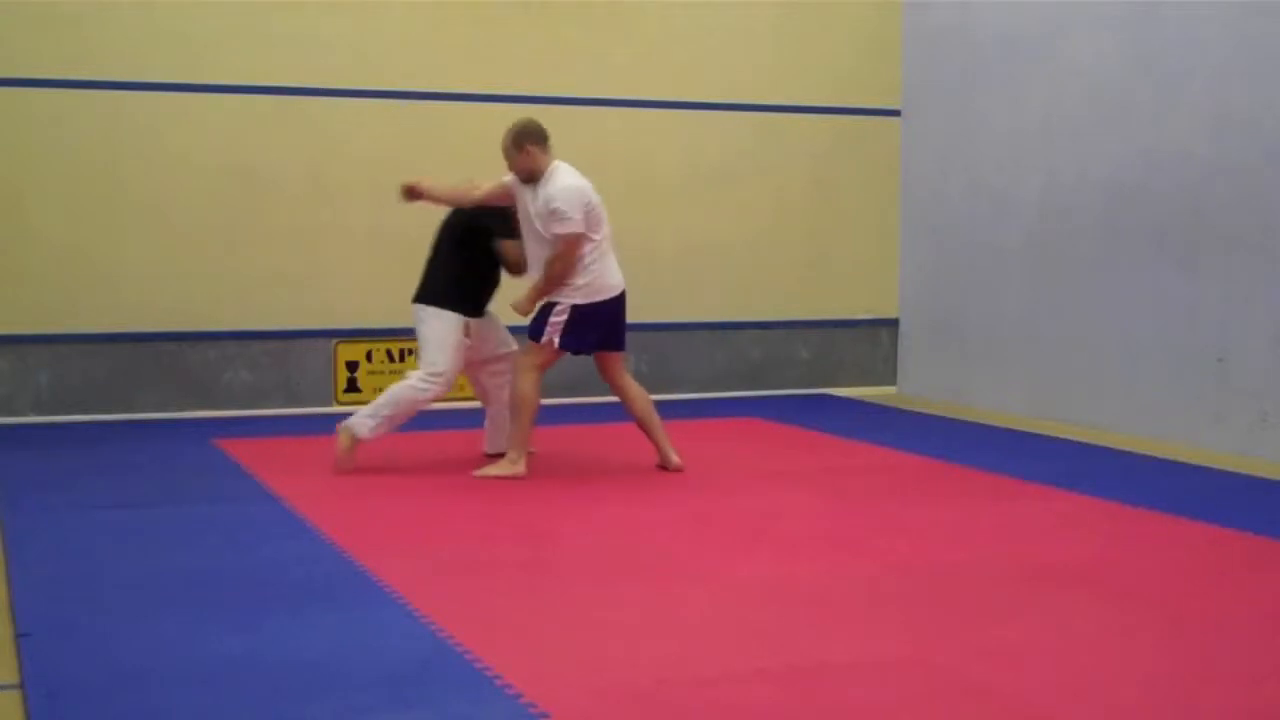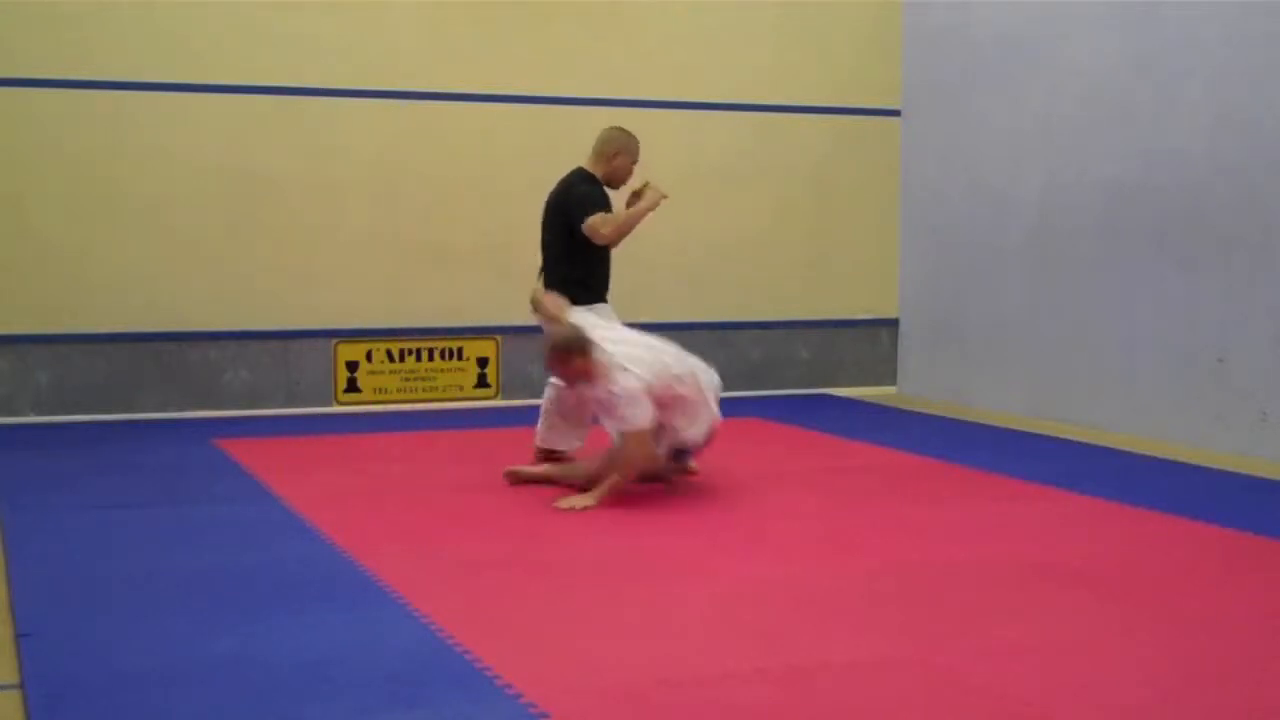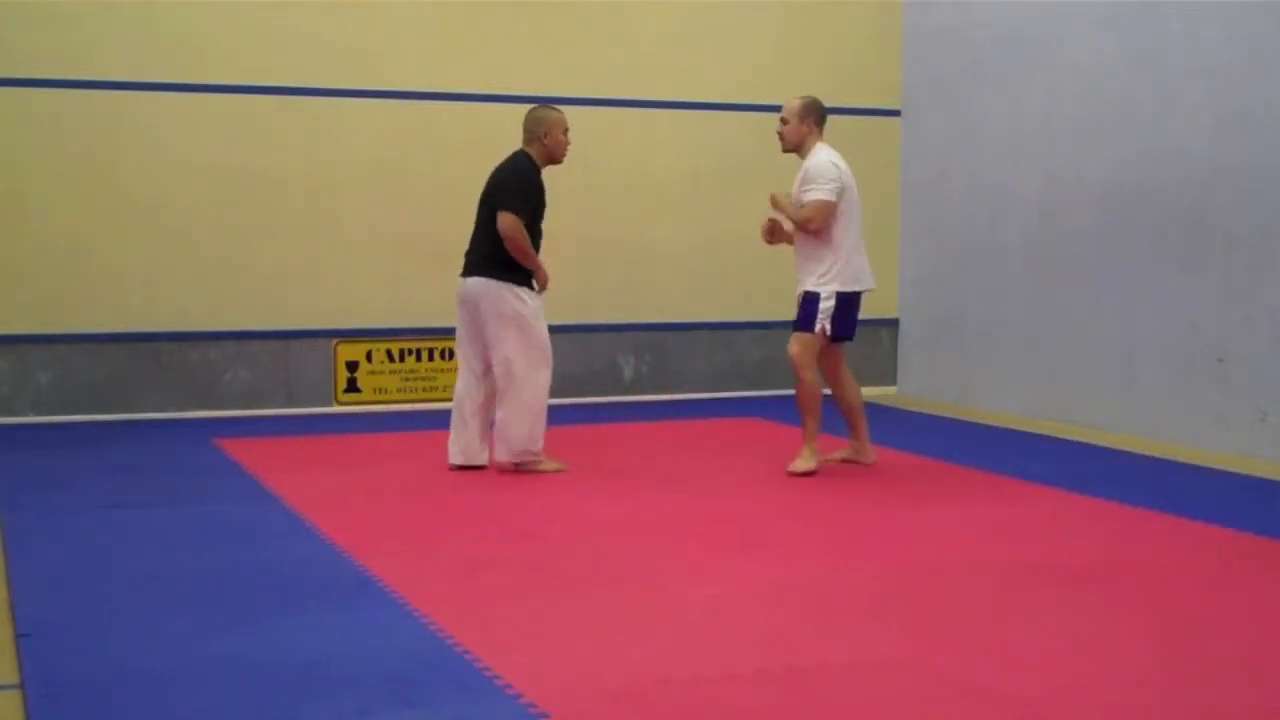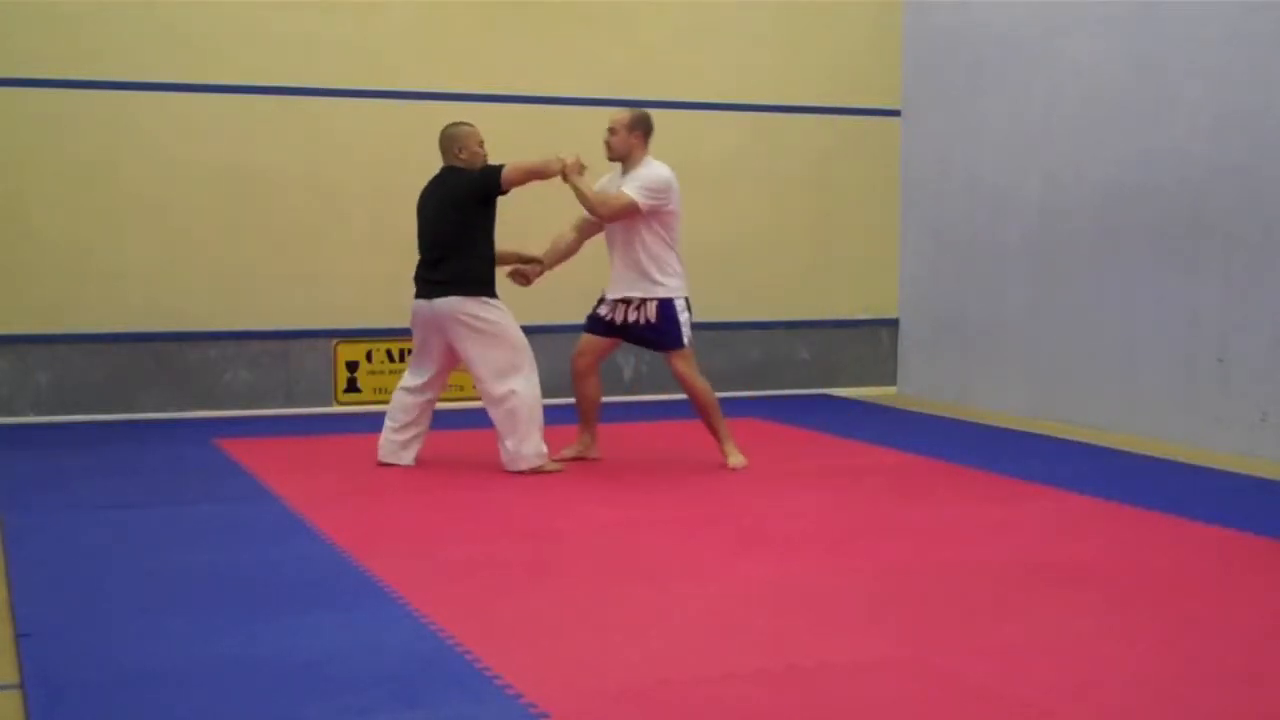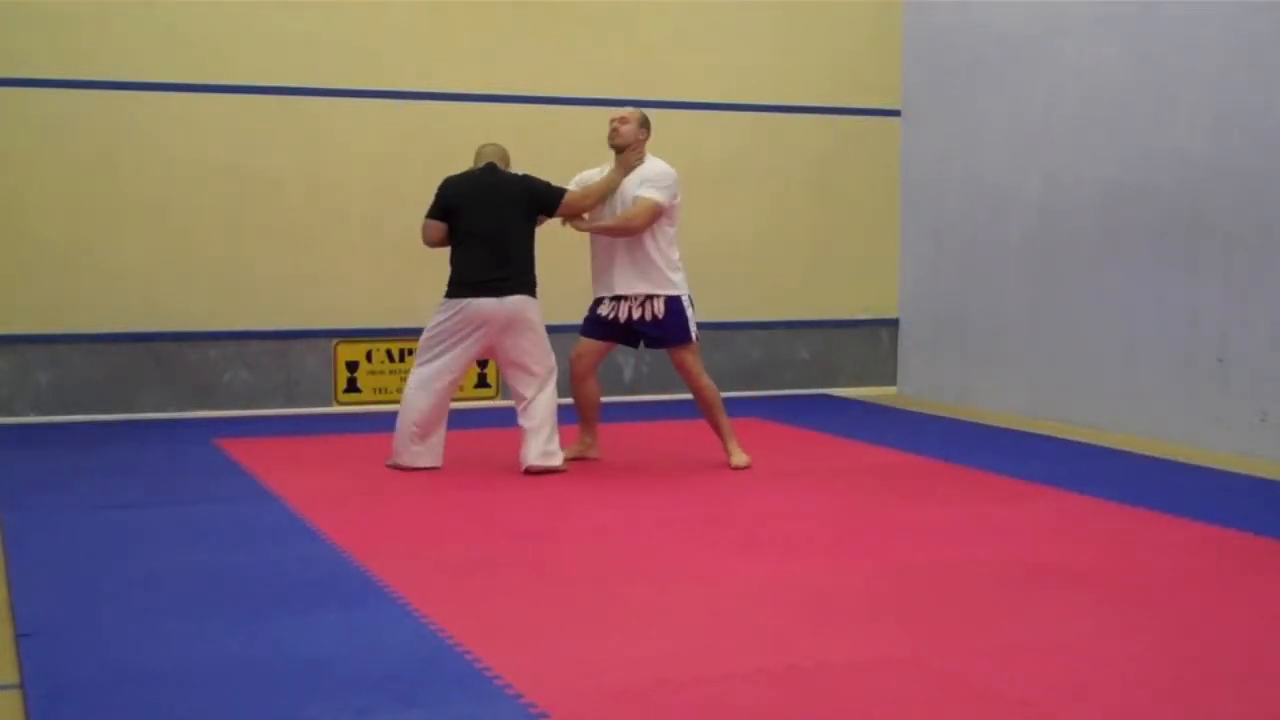
dt=1s
person 1, frame 1
left shoulder: (564, 190)
right shoulder: (525, 183)
left elbow: (566, 259)
right elbow: (475, 196)
left wrist: (532, 296)
right wrist: (424, 190)
left hip: (582, 297)
right hip: (606, 294)
left knee: (528, 366)
right knee: (618, 377)
left ankle: (515, 459)
right ankle: (668, 453)
person 1, frame 2
left shoulder: (622, 389)
right shoulder: (589, 332)
left elbow: (637, 457)
right elbow: (548, 301)
left wrist: (594, 496)
left hip: (689, 428)
person 1, frame 3
left shoulder: (820, 164)
right shoulder: (816, 164)
left elbow: (815, 222)
left wrist: (783, 204)
right wrist: (781, 231)
left hip: (831, 283)
right hip: (824, 282)
left knee: (801, 356)
right knee: (832, 364)
left ankle: (810, 448)
right ankle: (861, 445)
person 1, frame 4
left shoulder: (658, 177)
right shoulder: (610, 182)
left elbow: (607, 211)
right elbow: (578, 232)
left wrist: (575, 179)
right wrist: (538, 266)
left hip: (661, 295)
right hip: (621, 294)
left knee: (685, 372)
right knee: (582, 360)
left ankle: (728, 446)
right ankle: (587, 442)
person 1, frame 5
left shoulder: (660, 173)
right shoulder: (591, 178)
left elbow: (637, 221)
left wrist: (590, 225)
left hip: (662, 291)
right hip: (613, 293)
left knee: (691, 370)
right knee: (581, 363)
left ankle: (730, 445)
right ankle: (587, 442)
person 2, frame 1
left shoulder: (492, 212)
right shoulder: (488, 212)
left elbow: (516, 266)
right elbow: (518, 259)
left hip: (469, 311)
right hip: (441, 309)
left knee: (505, 363)
right knee: (434, 378)
left ankle: (500, 443)
right ankle: (354, 429)
person 2, frame 2
left shoulder: (579, 187)
right shoulder: (582, 191)
left elbow: (601, 237)
right elbow: (604, 233)
left wrist: (631, 210)
right wrist: (644, 207)
left hip: (569, 301)
right hip: (577, 304)
left ankle: (550, 445)
person 2, frame 3
left shoulder: (513, 169)
right shoulder: (525, 176)
right elbow: (510, 231)
left wrist: (530, 270)
right wrist: (539, 271)
left hip: (475, 282)
right hip: (502, 286)
left knee: (477, 372)
right knee: (528, 366)
left ankle: (468, 451)
right ankle: (521, 452)
person 2, frame 4
left shoulder: (433, 191)
right shoulder: (473, 182)
right elbow: (534, 170)
left wrist: (513, 257)
right wrist: (562, 165)
left hip: (428, 301)
right hip: (467, 302)
left knee: (422, 377)
right knee: (514, 370)
left ankle: (394, 450)
right ankle: (527, 456)
person 2, frame 5
left shoulder: (453, 186)
right shoulder: (526, 187)
left elbow: (431, 236)
right elbow: (578, 203)
right wrist: (619, 172)
left hip: (466, 302)
right hip: (517, 302)
left knee: (429, 375)
right knee: (536, 377)
left ankle: (410, 453)
right ankle: (541, 456)
